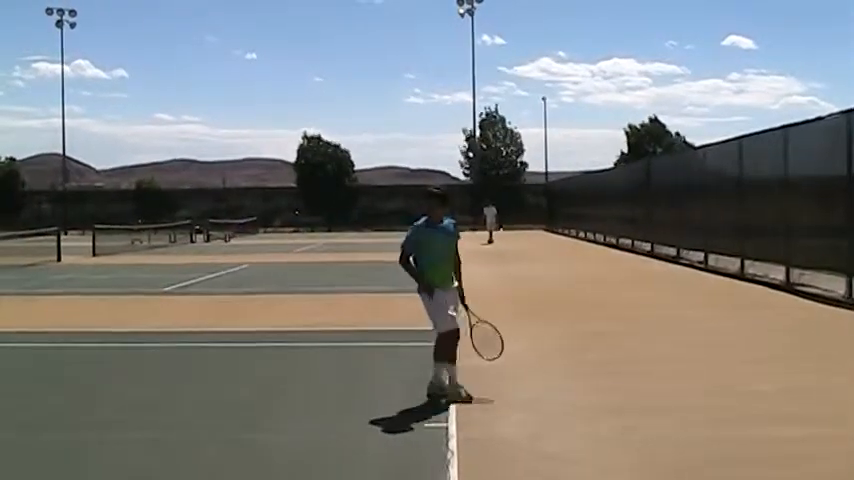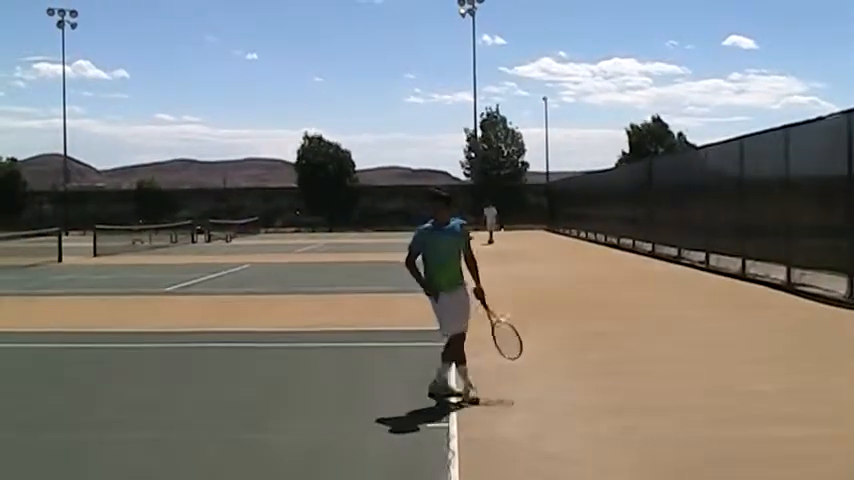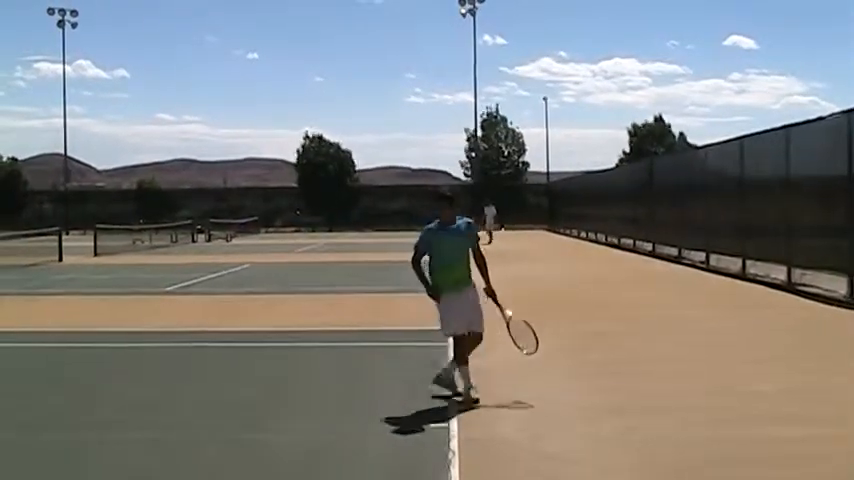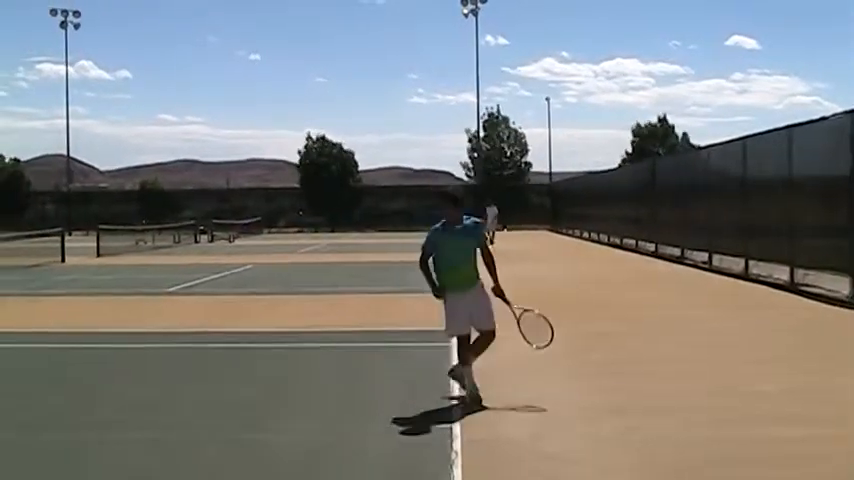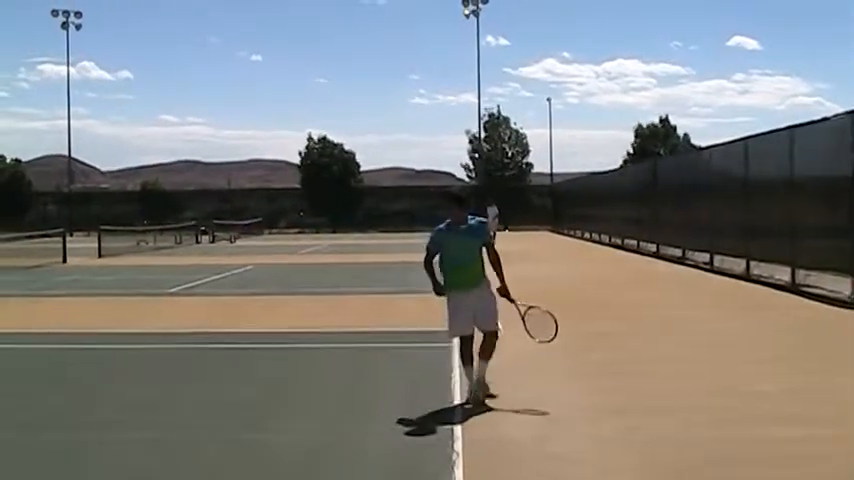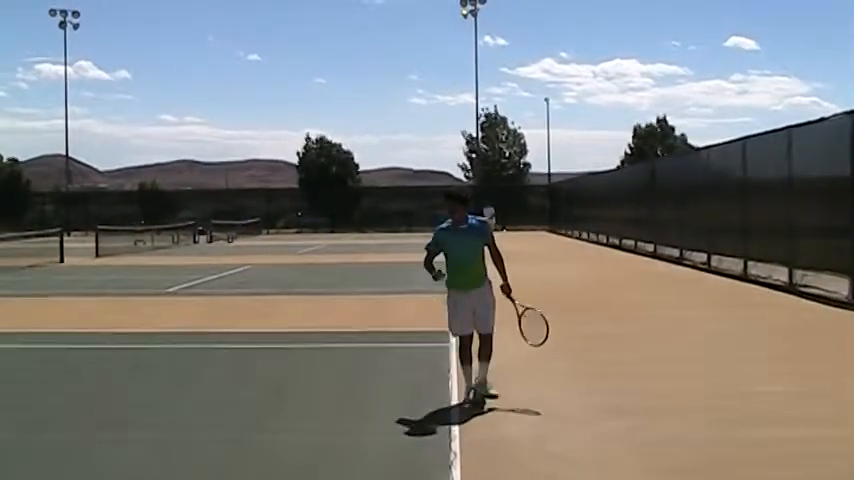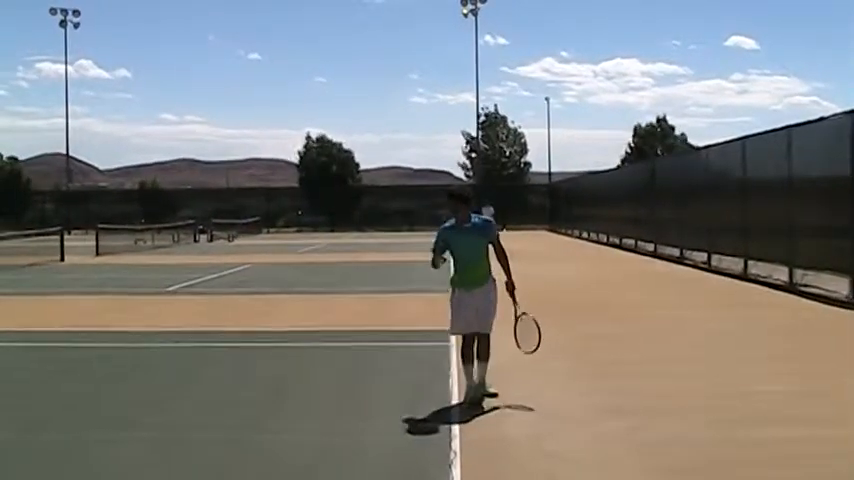
dt=0.1s
person 1, frame 1
left shoulder: (451, 226)
right shoulder: (418, 229)
right elbow: (404, 259)
left wrist: (459, 284)
right wrist: (422, 282)
left hip: (450, 287)
right hip: (433, 290)
left knee: (446, 335)
right knee: (452, 334)
left ankle: (437, 383)
right ankle: (454, 385)
person 1, frame 2
left shoulder: (460, 227)
right shoulder: (424, 233)
left elbow: (468, 256)
right elbow: (410, 261)
left wrist: (477, 285)
right wrist: (425, 286)
left hip: (459, 289)
right hip: (440, 293)
left knee: (456, 339)
right knee: (456, 338)
left ankle: (440, 383)
right ankle: (467, 386)
person 1, frame 3
left shoulder: (468, 226)
right shoulder: (430, 232)
left elbow: (478, 256)
right elbow: (416, 260)
left wrist: (487, 284)
right wrist: (428, 286)
left hip: (468, 289)
right hip: (445, 294)
left knee: (476, 336)
right knee: (459, 338)
left ankle: (446, 374)
right ankle: (468, 387)
person 1, frame 4
left shoulder: (475, 226)
right shoulder: (436, 233)
left elbow: (486, 255)
right elbow: (423, 260)
left wrist: (496, 283)
right wrist: (433, 285)
left hip: (475, 288)
right hip: (452, 293)
left knee: (488, 333)
right knee: (463, 338)
left ankle: (459, 370)
right ankle: (470, 386)
person 1, frame 5
left shoulder: (480, 226)
right shoulder: (441, 233)
left elbow: (492, 254)
right elbow: (428, 260)
left wrist: (502, 283)
right wrist: (435, 283)
left hip: (481, 288)
right hip: (457, 293)
left knee: (491, 334)
right knee: (466, 339)
left ankle: (480, 379)
right ankle: (473, 387)
person 1, frame 6
left shoulder: (482, 226)
right shoulder: (442, 232)
left elbow: (494, 253)
right elbow: (428, 260)
left wrist: (505, 281)
right wrist: (432, 271)
left hip: (482, 288)
right hip: (458, 292)
left knee: (486, 336)
right knee: (465, 339)
left ankle: (482, 384)
right ankle: (470, 386)
person 1, frame 7
left shoulder: (485, 224)
right shoulder: (447, 231)
left elbow: (499, 251)
right elbow: (436, 259)
left wrist: (509, 279)
right wrist: (437, 259)
left hip: (486, 286)
right hip: (462, 290)
left knee: (484, 336)
right knee: (468, 338)
left ankle: (480, 383)
right ankle: (471, 386)
